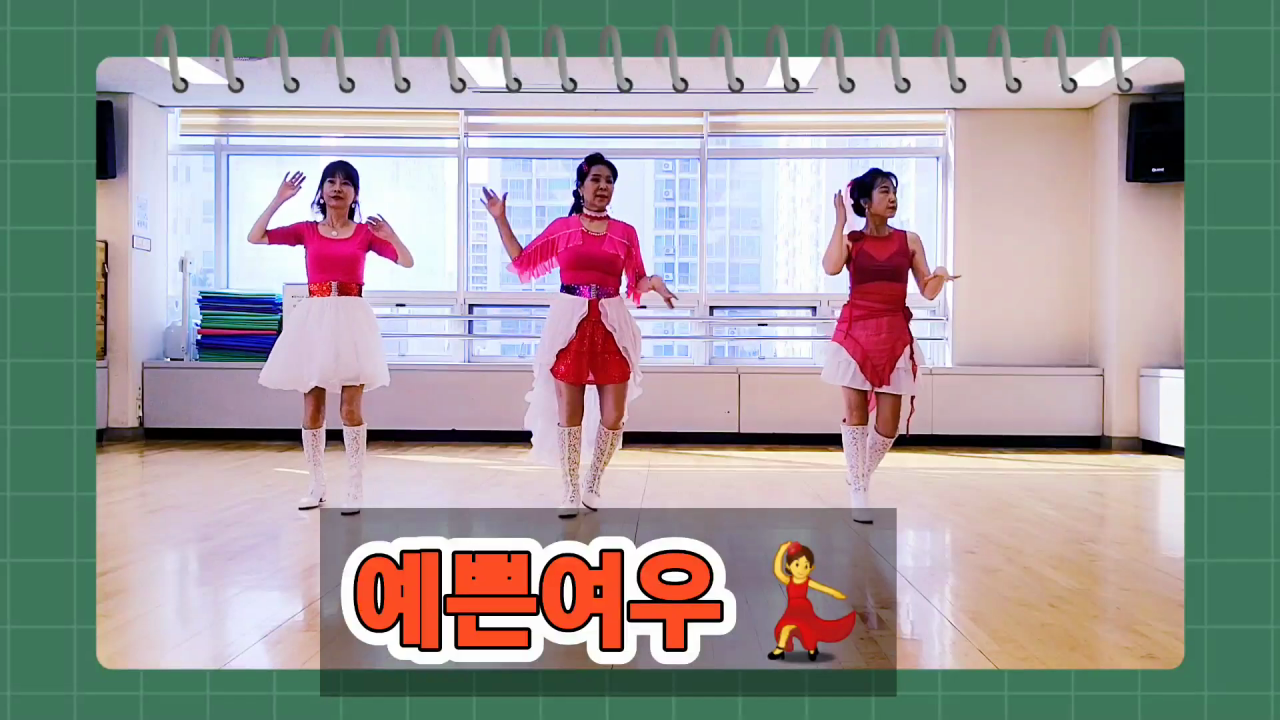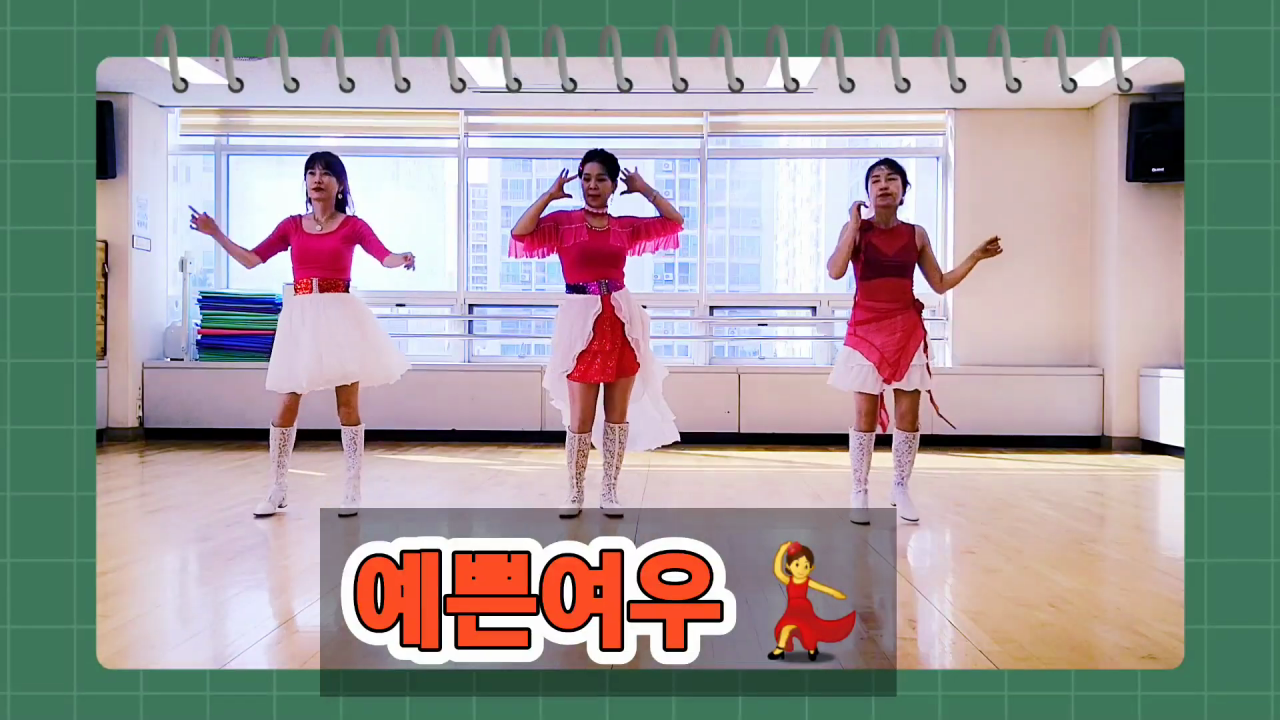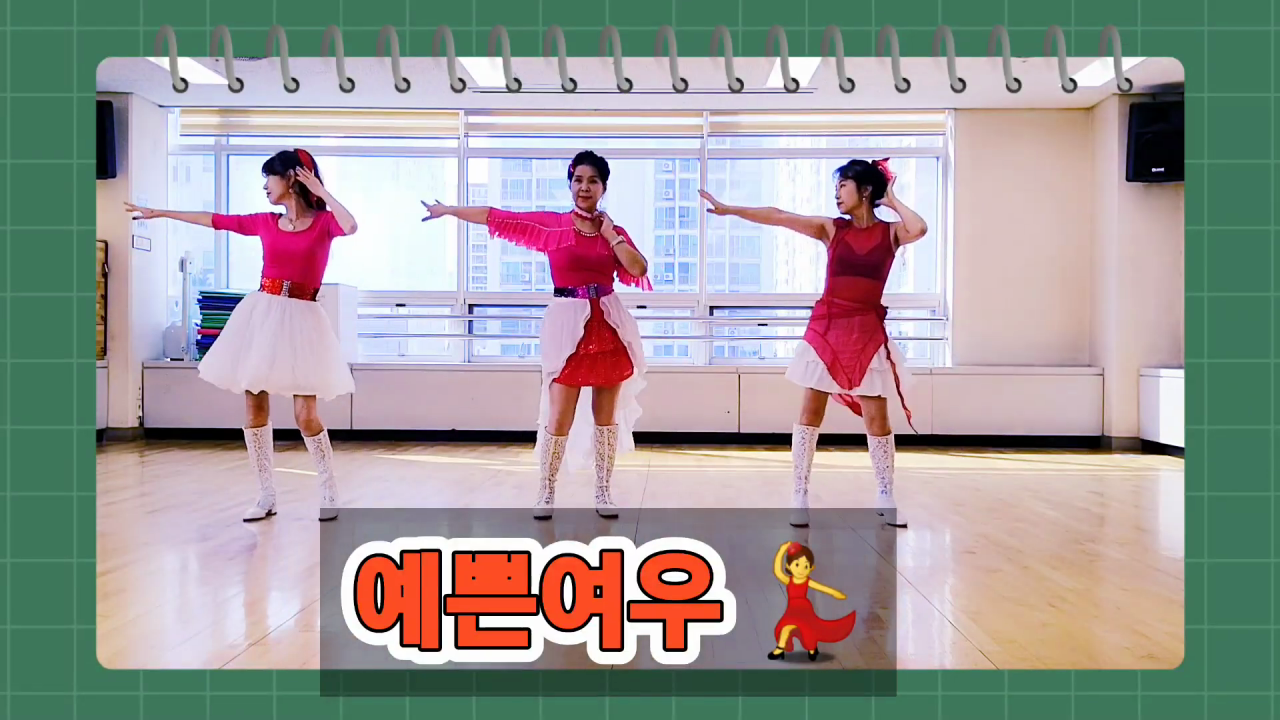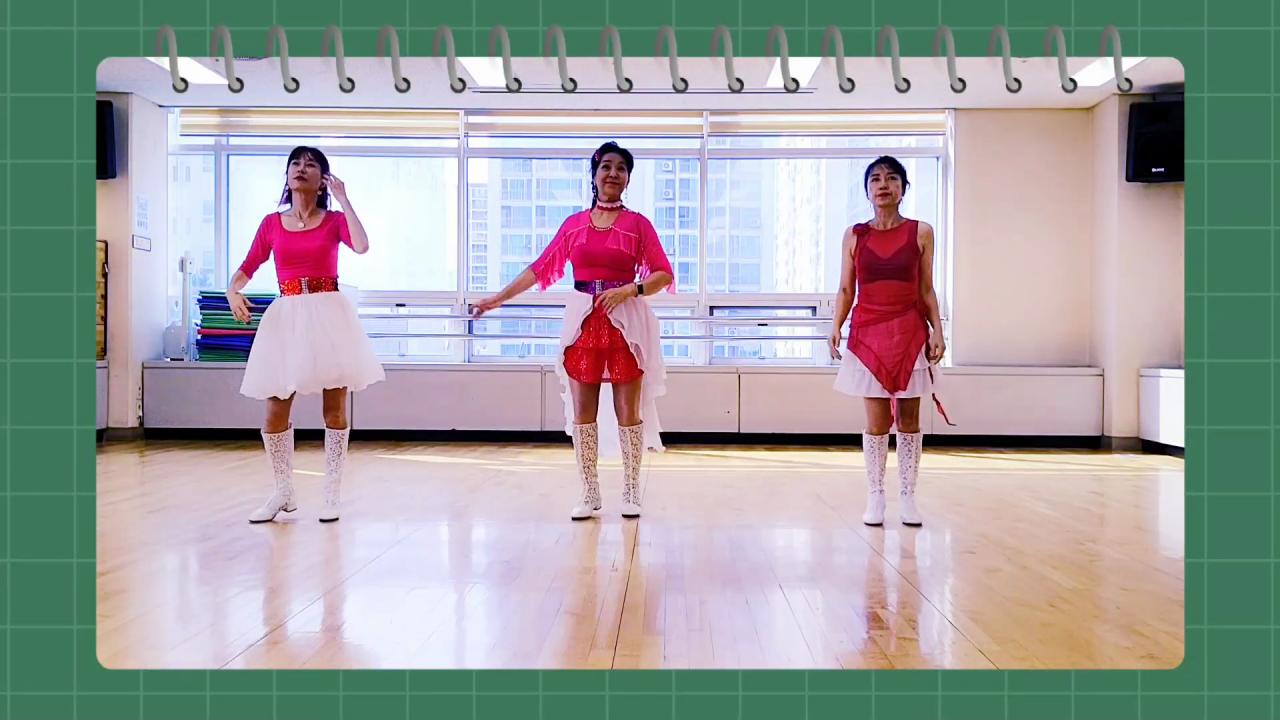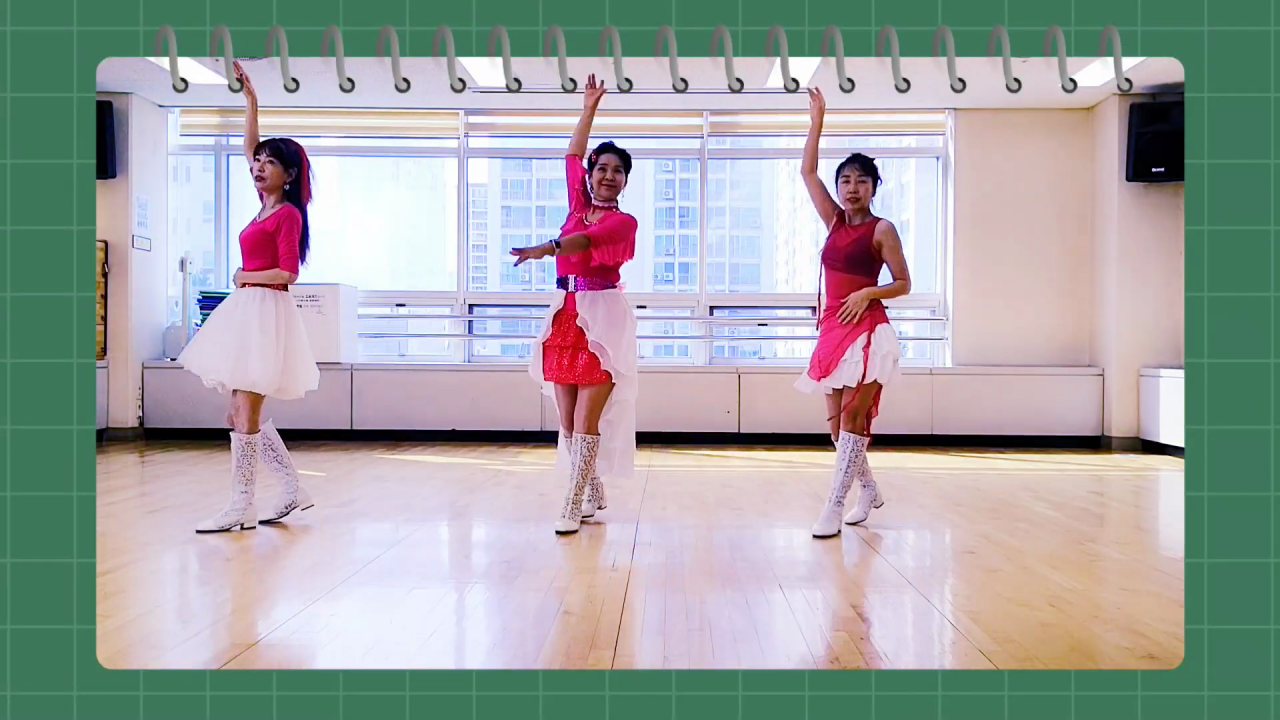
dt=1s
person 1, frame 1
left shoulder: (366, 234)
right shoulder: (306, 230)
left elbow: (407, 261)
right elbow: (255, 237)
left wrist: (391, 236)
right wrist: (280, 200)
left hip: (351, 318)
right hip: (314, 318)
left knee: (350, 409)
right knee: (313, 409)
left ankle: (354, 489)
right ankle: (317, 485)
person 1, frame 2
left shoulder: (353, 226)
right shoulder: (292, 226)
left elbow: (385, 257)
right elbow: (253, 259)
left wrist: (402, 259)
right wrist: (216, 234)
left hip: (341, 316)
right hip: (300, 317)
left knee: (348, 409)
right knee: (286, 408)
left ankle: (352, 491)
right ankle: (277, 490)
person 1, frame 3
left shoulder: (324, 222)
right shoulder: (265, 223)
left elbow: (351, 227)
right elbow: (214, 220)
left wrist: (321, 191)
right wrist: (158, 213)
left hip: (300, 319)
right hip: (260, 316)
left knee: (306, 417)
right knee: (255, 409)
left ankle: (329, 491)
right ankle: (266, 494)
person 1, frame 4
left shoulder: (335, 220)
right shoulder: (271, 223)
left elbow: (362, 247)
right elbow: (246, 268)
left wrist: (343, 199)
right wrist: (233, 293)
left hip: (328, 315)
right hip: (286, 316)
left knee: (334, 411)
right knee: (274, 413)
left ankle: (332, 494)
right ankle: (283, 491)
person 1, frame 5
left shoulder: (289, 214)
right shoulder: (268, 206)
left elbow: (288, 273)
right elbow: (250, 147)
left wrist: (244, 277)
right wrist: (249, 96)
left hip: (265, 312)
right hip: (247, 312)
left knee: (244, 414)
right knee: (247, 415)
left ankle: (241, 507)
right ankle: (292, 489)
person 2, frame 1
left shoulder: (625, 233)
right shoulder: (561, 228)
left elbow: (637, 280)
right elbow: (523, 263)
left wrist: (654, 284)
right wrist: (500, 219)
left hip: (612, 326)
right hip: (568, 324)
left knee: (613, 416)
right knee: (569, 415)
left ankle: (592, 483)
right ankle: (571, 490)
person 2, frame 2
left shoulder: (626, 227)
right shoulder: (562, 222)
left elbow: (674, 223)
right elbow: (520, 233)
left wrist: (645, 189)
right wrist: (550, 194)
left hip: (620, 320)
right hip: (580, 321)
left knee: (618, 413)
right knee: (580, 417)
left ankle: (610, 491)
right ankle: (575, 492)
person 2, frame 3
left shoulder: (615, 233)
right shoulder: (549, 225)
left elbow: (639, 269)
right elbow: (495, 217)
left wrist: (609, 234)
right wrist: (446, 210)
left hip: (609, 325)
right hip: (568, 323)
left knee: (606, 416)
right knee: (558, 419)
left ankle: (603, 491)
right ankle: (546, 492)
person 2, frame 4
left shoulder: (638, 223)
right shoulder: (573, 224)
left elbow: (663, 274)
right elbow: (541, 268)
left wrist: (629, 291)
right wrist: (499, 297)
left hip: (625, 322)
right hip: (582, 320)
left knee: (628, 413)
right knee: (582, 411)
left ankle: (631, 492)
right ankle: (590, 493)
person 2, frame 5
left shoulder: (625, 222)
right shoulder: (578, 208)
left elbow: (589, 241)
right elbow: (573, 156)
left wrist: (546, 248)
right wrist: (590, 106)
left hip: (601, 318)
right hip: (563, 318)
left knee: (586, 421)
right knee: (568, 422)
left ankle: (573, 507)
right ankle: (594, 492)
person 3, frame 1
left shoulder: (909, 240)
right shoulder: (850, 239)
left elbow: (928, 291)
right elbow: (831, 268)
left wrist: (939, 277)
right wrist: (840, 221)
left hip: (895, 335)
right hip: (854, 333)
left knee: (889, 424)
right knee: (856, 414)
left ankle: (860, 476)
right ankle: (859, 492)
person 3, frame 2
left shoulder: (916, 235)
right shoulder: (856, 230)
left elbow: (941, 284)
right elbow: (835, 271)
left wrist: (976, 256)
right wrist: (854, 224)
left hip: (908, 330)
right hip: (867, 330)
left knee: (908, 417)
right knee: (865, 417)
left ankle: (901, 491)
right ankle: (859, 493)
person 3, frame 3
left shoulder: (891, 232)
right shoulder: (830, 228)
left elbow: (920, 229)
right elbow: (776, 216)
left wrist: (893, 202)
right wrist: (728, 209)
left hip: (868, 332)
right hip: (827, 329)
left knee: (877, 419)
right knee: (810, 413)
left ankle: (886, 496)
right ankle: (799, 493)
person 3, frame 4
left shoulder: (921, 232)
right shoulder: (854, 235)
left elbow: (926, 290)
right elbow: (846, 290)
left wrist: (937, 332)
right wrist: (835, 330)
left hip: (910, 332)
right hip: (867, 334)
left knee: (909, 418)
right knee: (876, 420)
left ankle: (907, 496)
right ankle: (875, 495)
person 3, frame 5
left shoulder: (882, 229)
right shoulder: (835, 221)
left elbow: (903, 284)
right elbow: (808, 172)
left wrist: (868, 292)
right wrist: (817, 120)
left hip: (867, 331)
right hip: (833, 330)
left knee: (852, 416)
right knee: (837, 423)
left ankle: (835, 506)
right ankle: (868, 489)
